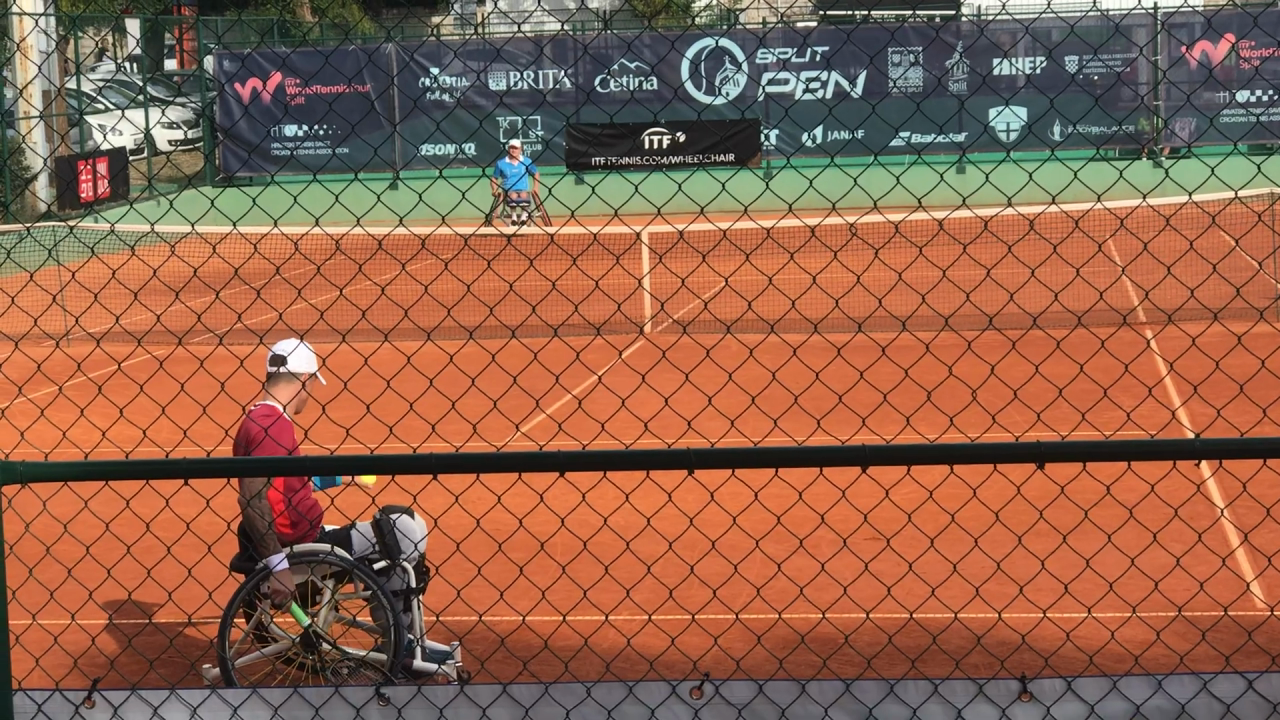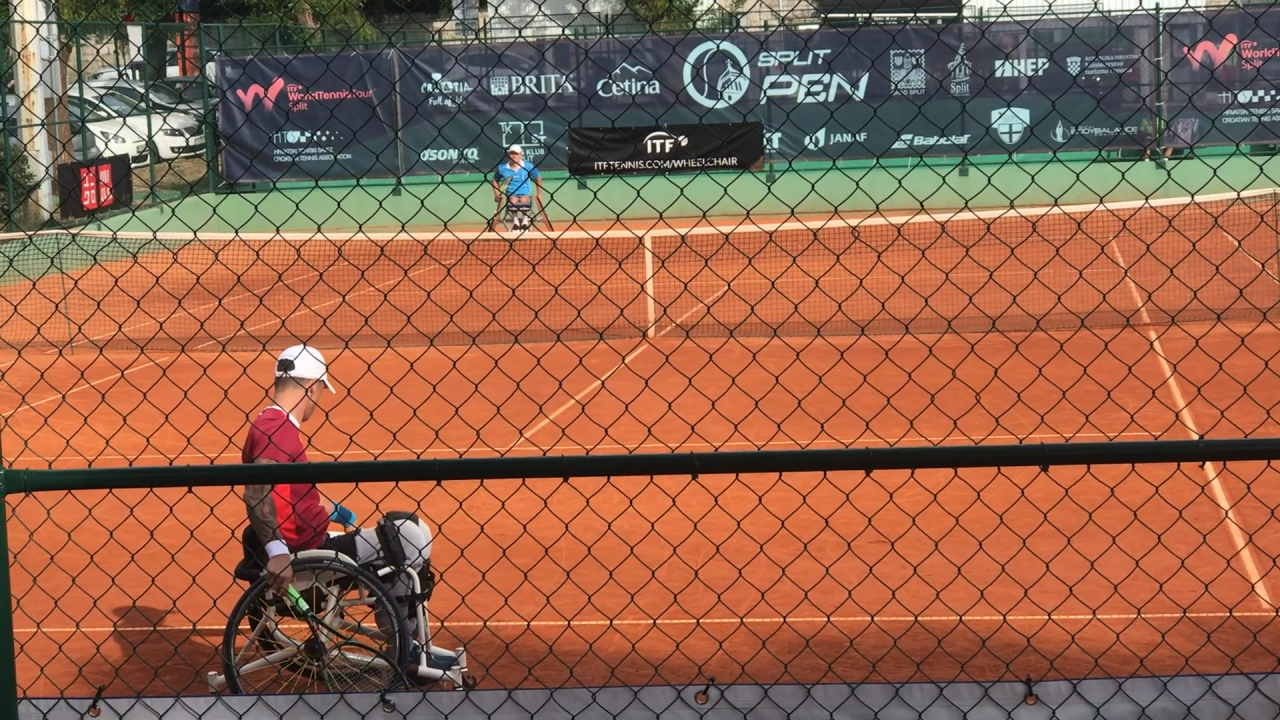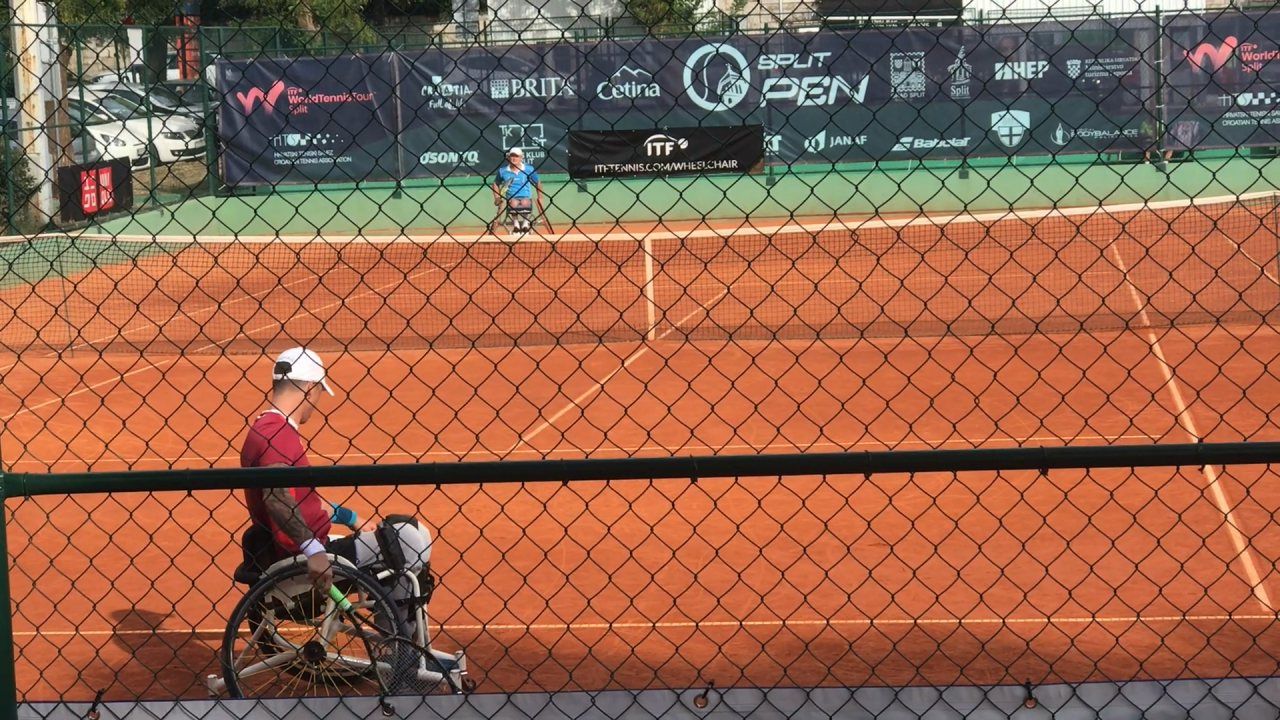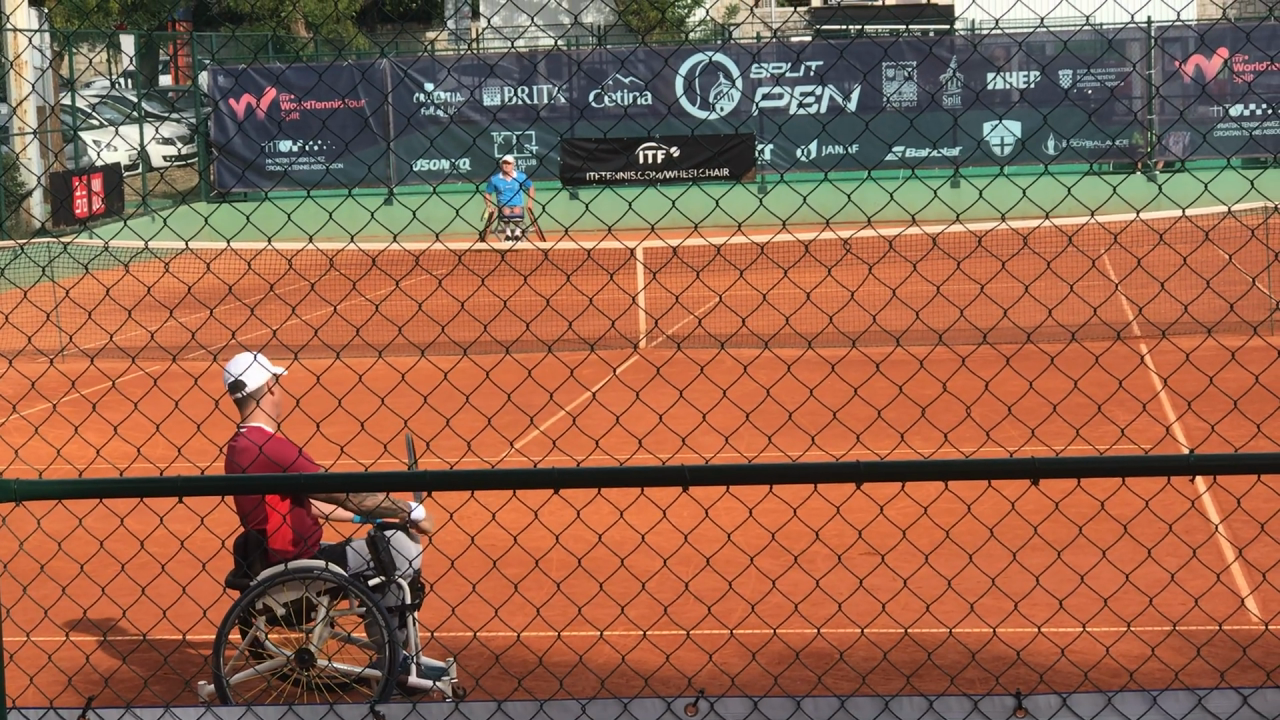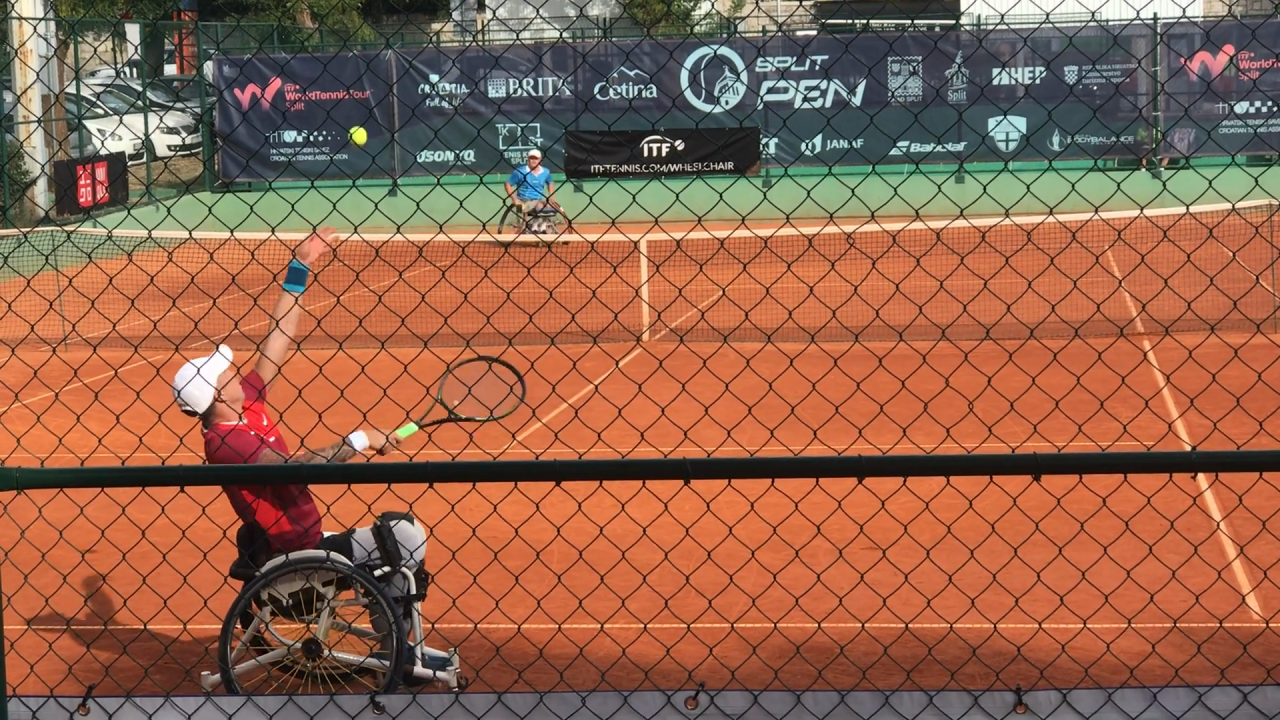
dt=1s
person 1, frame 1
left shoulder: (261, 419)
right shoulder: (271, 423)
right elbow: (252, 496)
left wrist: (336, 477)
right wrist: (278, 562)
left hip: (295, 541)
right hip: (299, 544)
right knee: (405, 528)
left ankle: (403, 639)
person 1, frame 2
left shoulder: (276, 424)
right shoulder: (278, 427)
right elbow: (256, 493)
left wrist: (348, 518)
right wrist: (277, 551)
left hip: (308, 545)
right hip: (305, 553)
right knee: (413, 533)
left ankle: (407, 647)
right ankle: (407, 649)
person 1, frame 3
left shoulder: (265, 429)
right shoulder: (279, 434)
right elbow: (276, 495)
left wrist: (351, 521)
right wrist: (313, 550)
left hip: (301, 553)
right hip: (301, 559)
right knee: (413, 537)
person 1, frame 4
left shoulder: (244, 445)
right shoulder: (267, 446)
left elbow: (310, 504)
right elbow: (345, 494)
left wrist: (375, 515)
right wrist: (412, 511)
left hip: (287, 561)
left knee: (391, 540)
right knee: (403, 546)
person 1, frame 5
left shoulder: (245, 405)
right shoulder: (226, 441)
left elbow: (280, 338)
right elbow: (292, 475)
left wrist: (300, 267)
right wrist: (356, 440)
left hip: (306, 543)
right hip: (297, 554)
left knee: (398, 527)
right knee: (408, 536)
